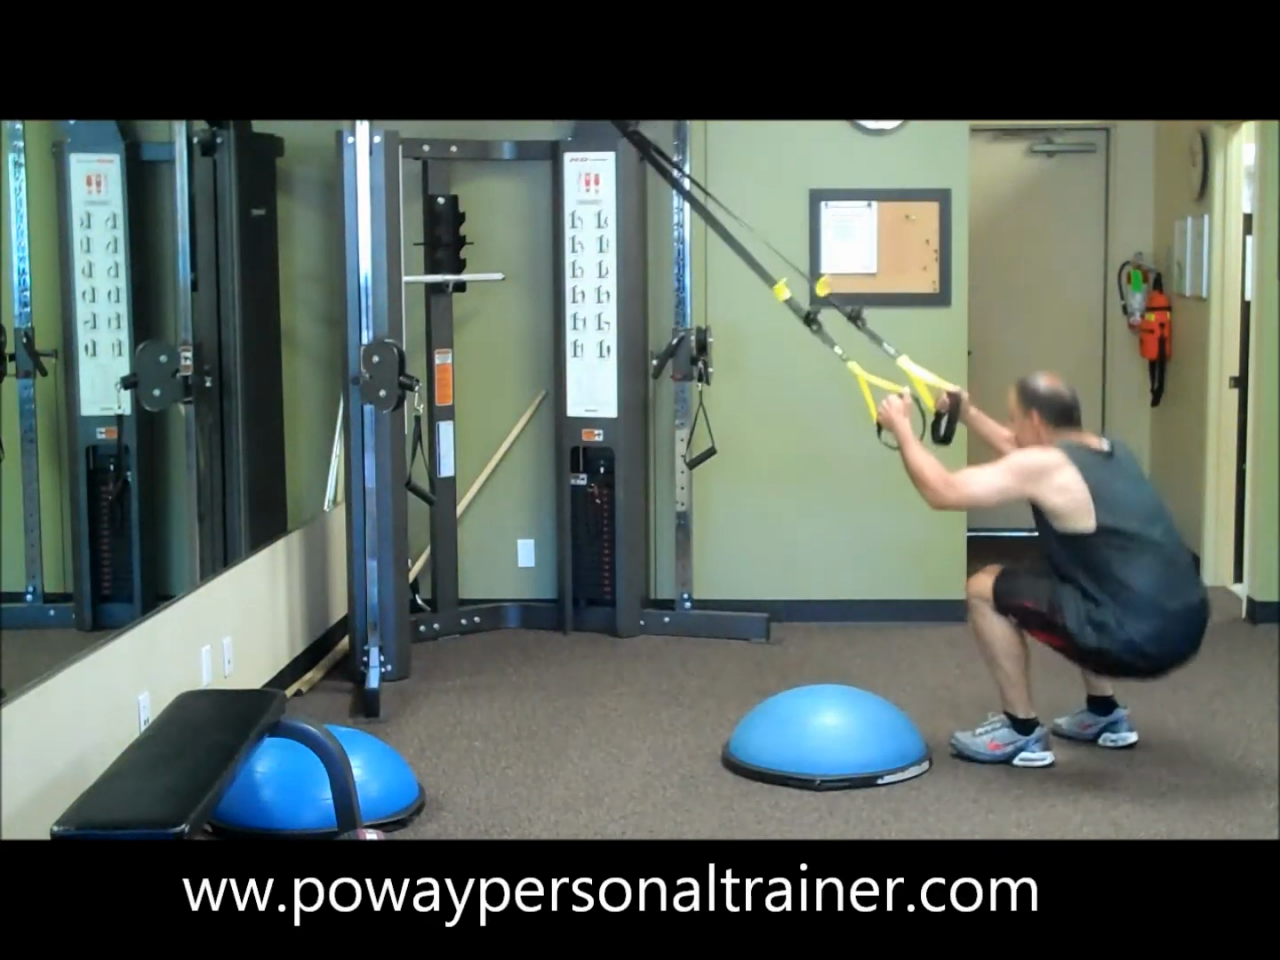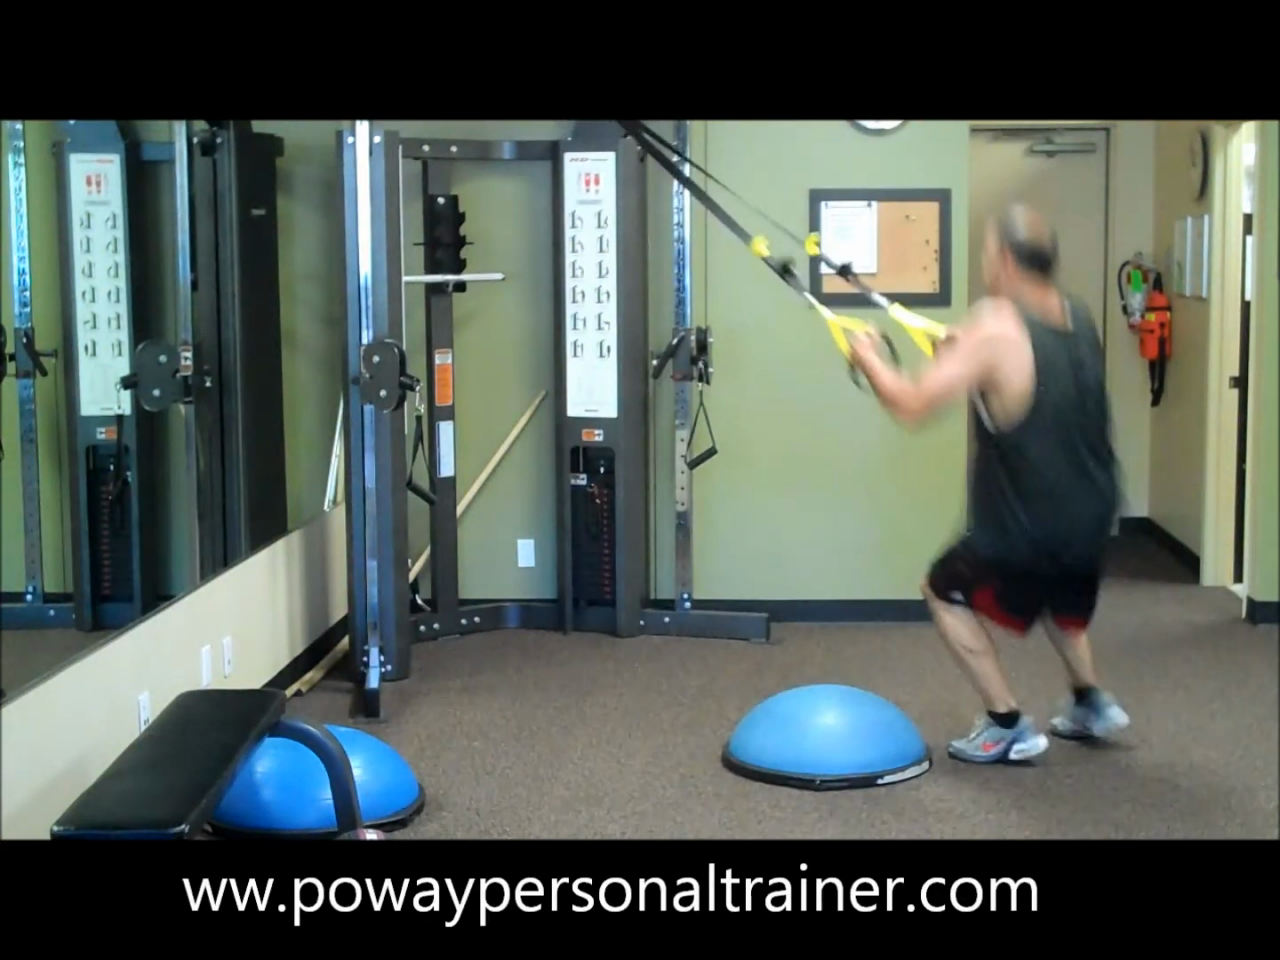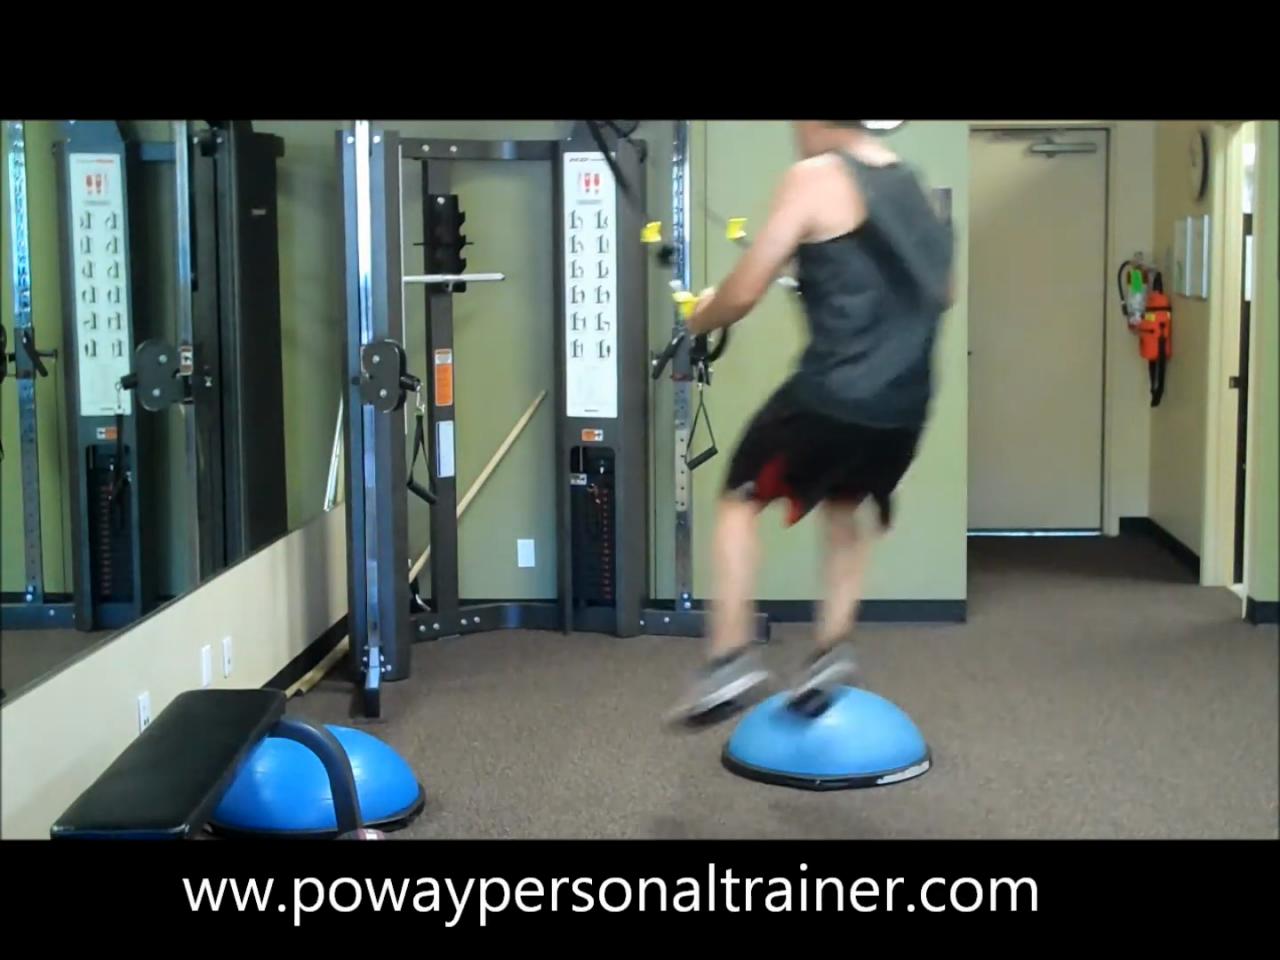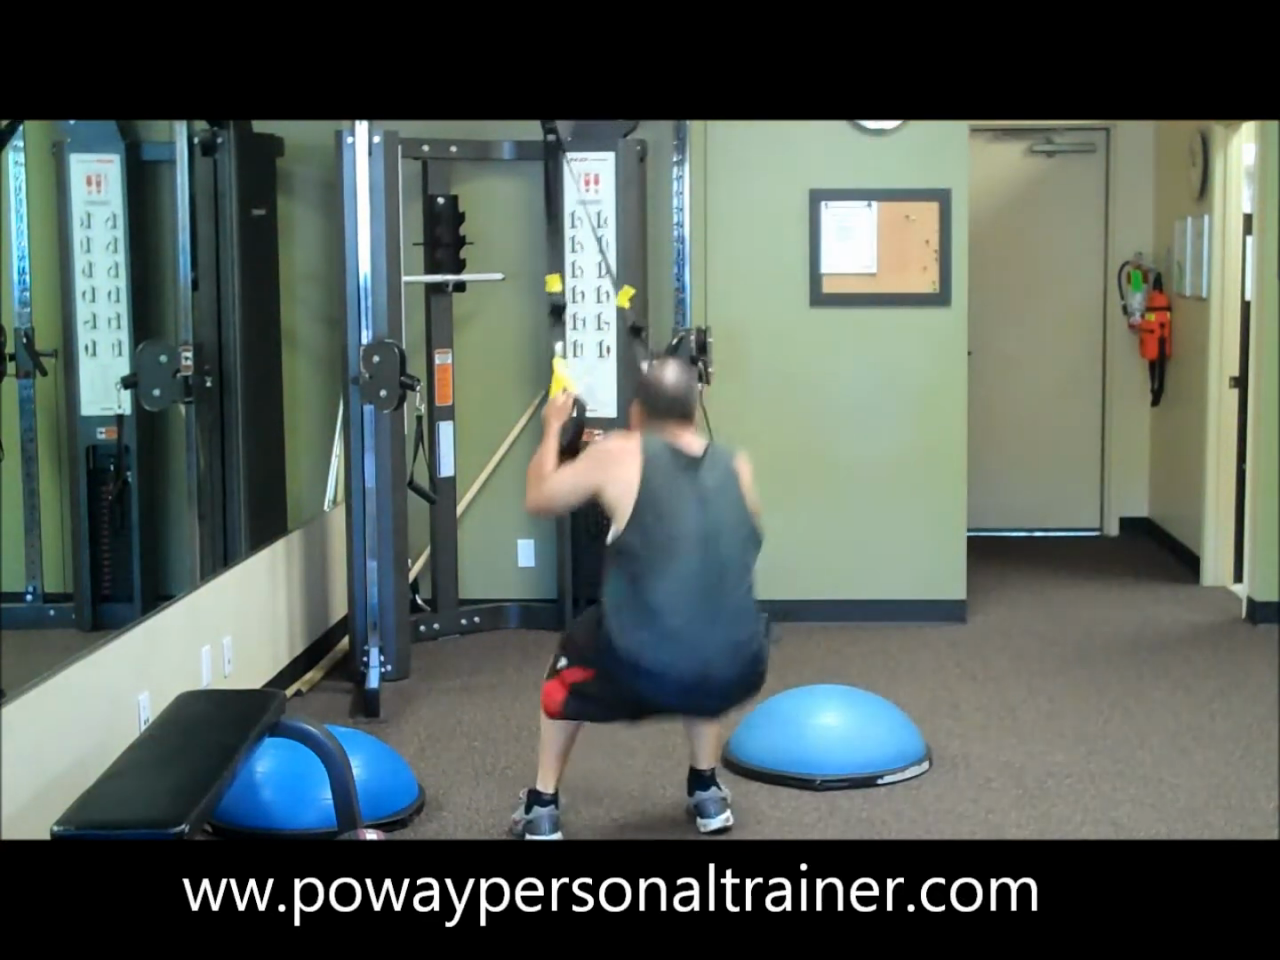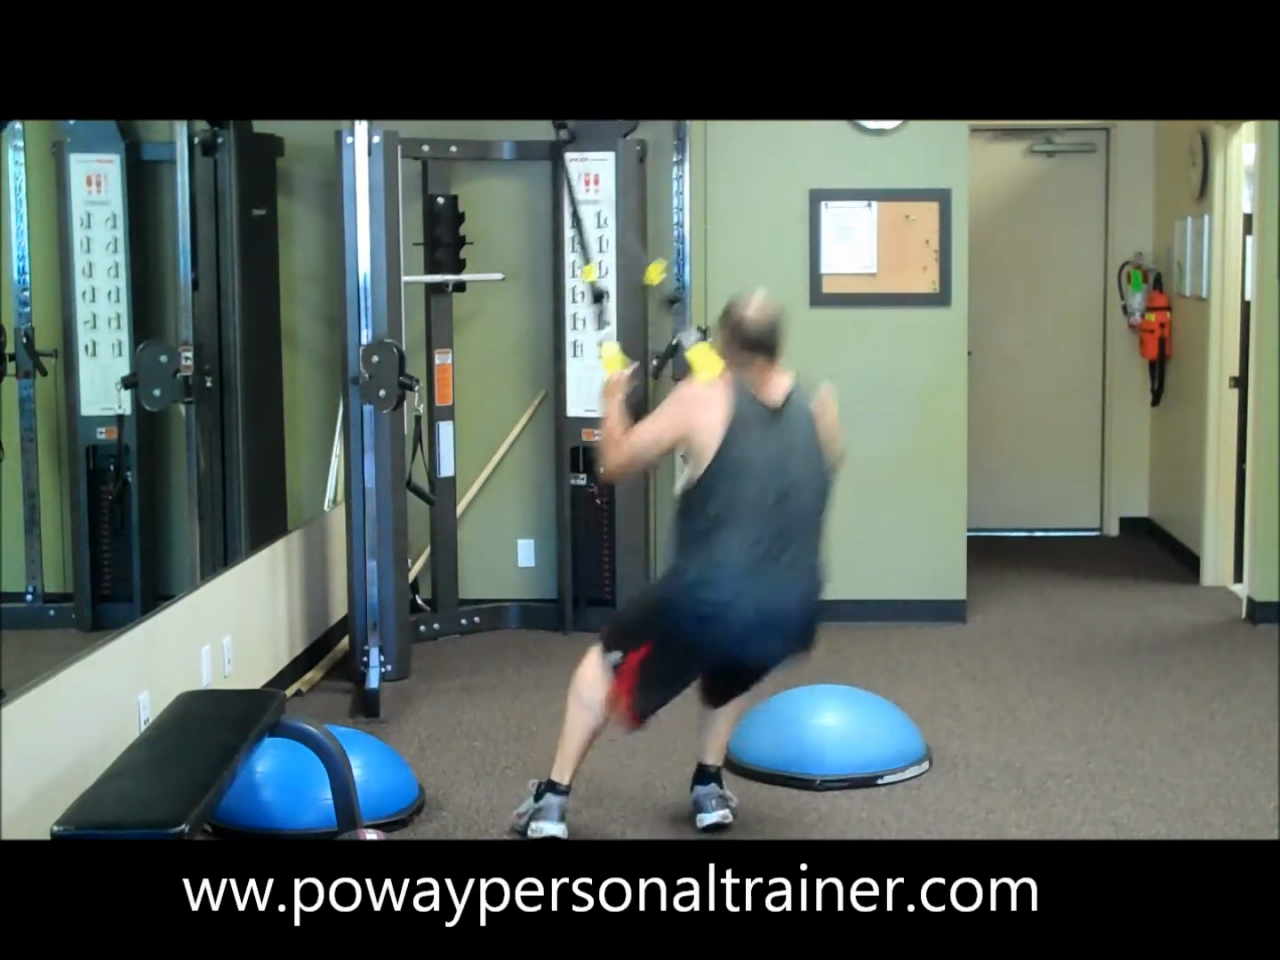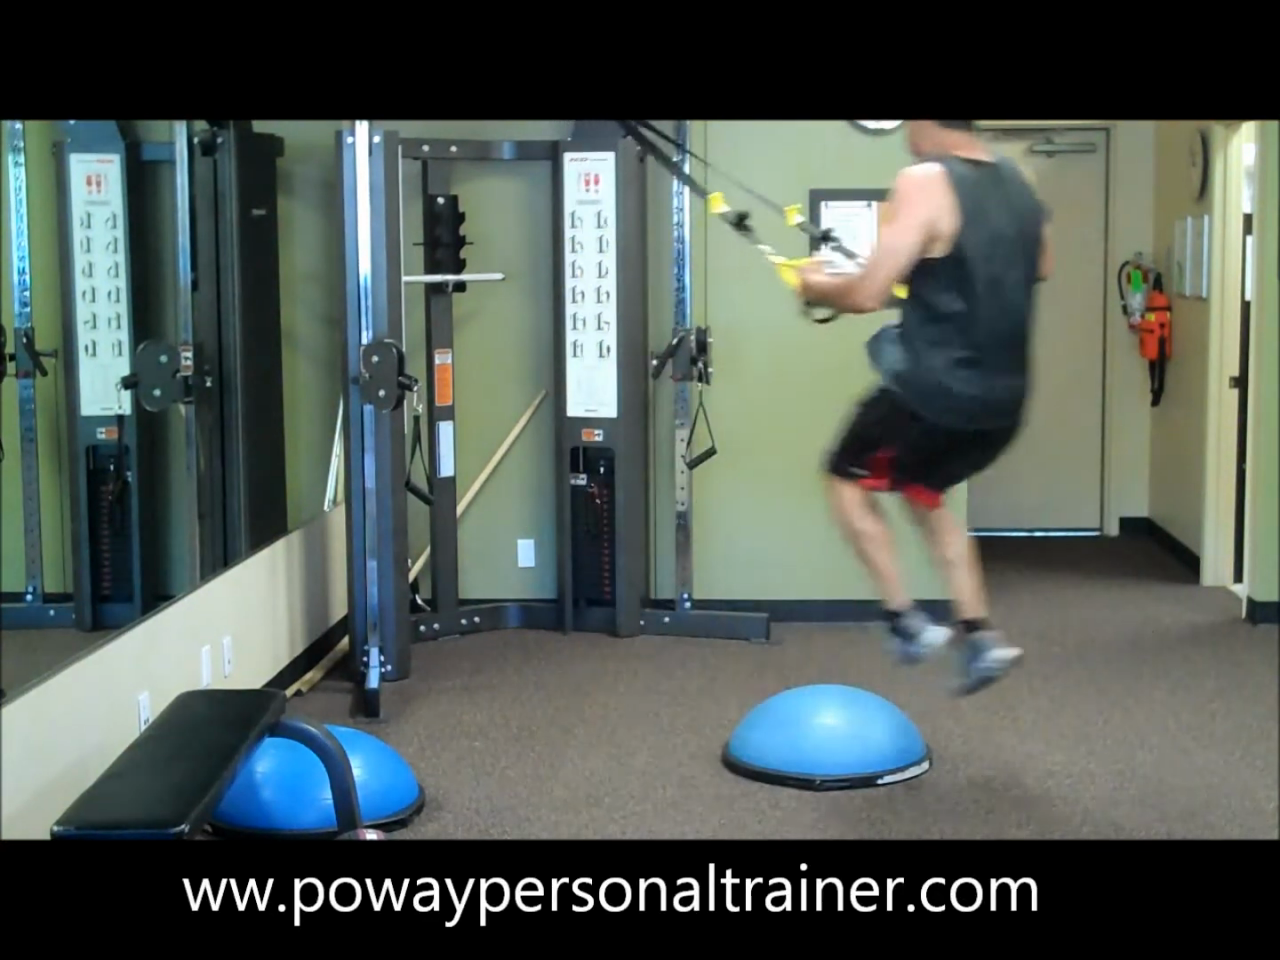
dt=0.4s
person 1, frame 1
left shoulder: (1044, 468)
right shoulder: (1110, 451)
left elbow: (942, 492)
left wrist: (900, 426)
right wrist: (966, 414)
left hip: (1142, 635)
right hip: (1185, 621)
left knee: (985, 591)
right knee: (1068, 596)
left ankle: (1022, 732)
right ankle: (1105, 713)
person 1, frame 2
left shoulder: (996, 327)
right shoulder: (1079, 321)
left elbow: (912, 405)
left wrist: (866, 356)
right wrist: (960, 347)
left hip: (1034, 528)
right hip: (1090, 521)
left knee: (946, 595)
right knee: (1057, 603)
left ankle: (1008, 727)
right ankle: (1092, 705)
person 1, frame 3
left shoulder: (816, 177)
right shoulder: (913, 188)
left elbow: (744, 293)
right elbow: (939, 295)
left wrist: (701, 317)
left hip: (834, 393)
right hip: (905, 403)
left knee: (739, 502)
right knee: (844, 509)
left ankle: (730, 659)
right ankle: (830, 649)
person 1, frame 4
left shoulder: (620, 454)
right shoulder: (737, 469)
left elbow: (538, 499)
left wrist: (553, 426)
left hip: (646, 667)
right hip: (736, 672)
left knee: (572, 655)
left ankle: (542, 806)
right ankle: (705, 790)
person 1, frame 5
left shoulder: (704, 400)
right shoulder: (820, 409)
left elbow: (617, 461)
left wrist: (615, 401)
left hip: (708, 608)
right hip: (789, 624)
left knee: (604, 659)
left ankle: (553, 797)
right ankle: (710, 786)
person 1, frame 6
left shoulder: (924, 182)
right shoulder: (1021, 185)
left elbow: (867, 295)
right elbow: (1039, 268)
left wrist: (818, 286)
left hip: (934, 391)
right hip: (1002, 400)
left knee: (846, 483)
right knee: (924, 495)
left ankle: (905, 620)
right ankle: (980, 637)
